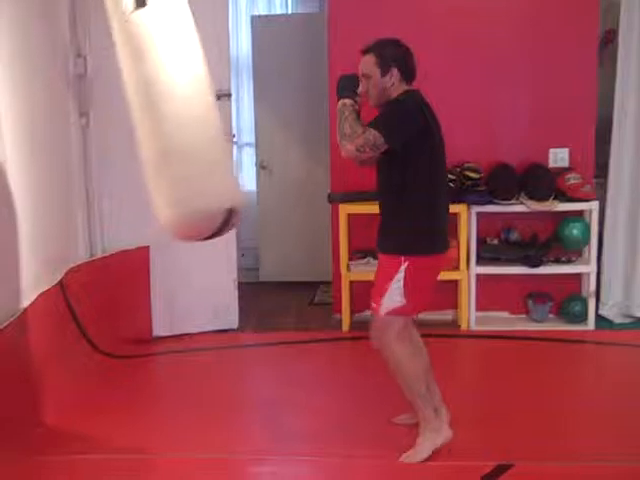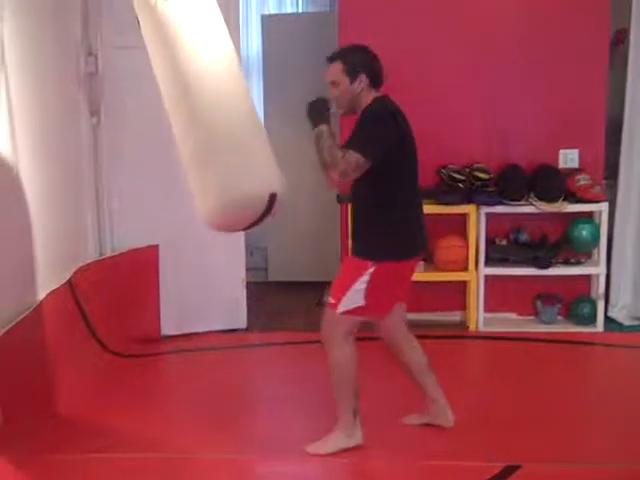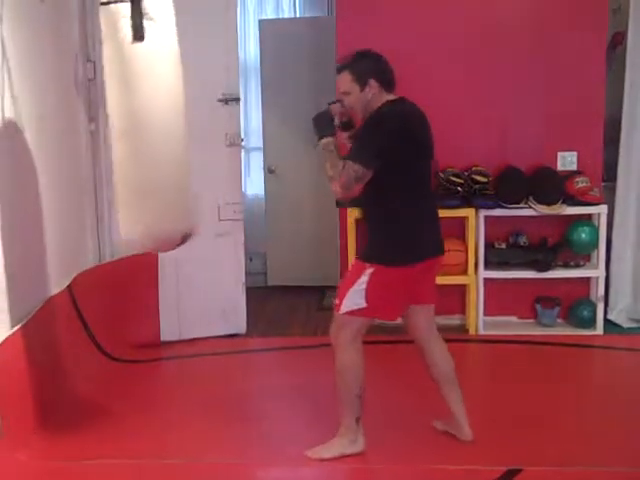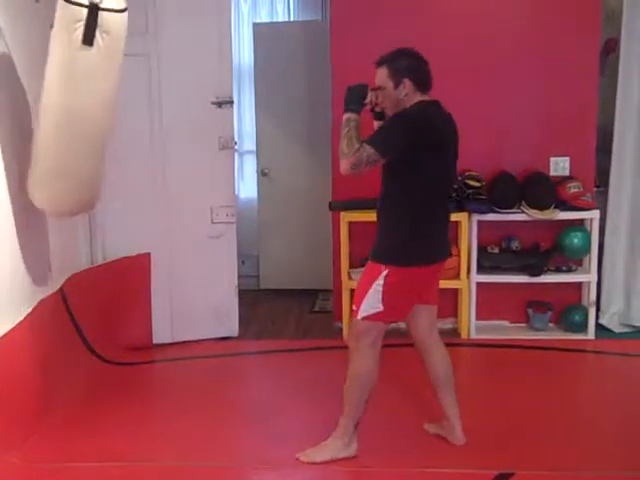
dt=0.4s
person 1, frame 1
left shoulder: (405, 109)
right shoulder: (407, 110)
left elbow: (352, 149)
right elbow: (368, 154)
left wrist: (345, 101)
right wrist: (352, 103)
left hip: (413, 243)
right hip: (412, 238)
left knee: (386, 334)
right knee: (400, 328)
left ankle: (432, 427)
right ankle: (435, 409)
person 1, frame 2
left shoulder: (378, 118)
right shoulder: (380, 116)
left elbow: (339, 174)
right elbow: (350, 167)
left wrist: (320, 125)
right wrist: (325, 128)
left hip: (382, 248)
right hip: (394, 242)
left knee: (335, 330)
right knee: (391, 327)
left ankle: (347, 428)
right ankle: (438, 407)
person 1, frame 3
left shoulder: (382, 123)
right shoulder: (408, 114)
left elbow: (343, 186)
left wrist: (326, 137)
right wrist: (349, 133)
left hip: (390, 252)
right hip: (422, 246)
left knee: (344, 333)
right knee: (425, 332)
left ankle: (350, 434)
right ankle: (460, 421)
person 1, frame 4
left shoulder: (410, 121)
right shoulder: (440, 120)
left elbow: (350, 164)
left wrist: (352, 113)
right wrist: (381, 119)
left hip: (400, 253)
right hip: (429, 249)
left knee: (363, 339)
right knee: (427, 335)
left ankle: (344, 438)
right ankle: (453, 425)
